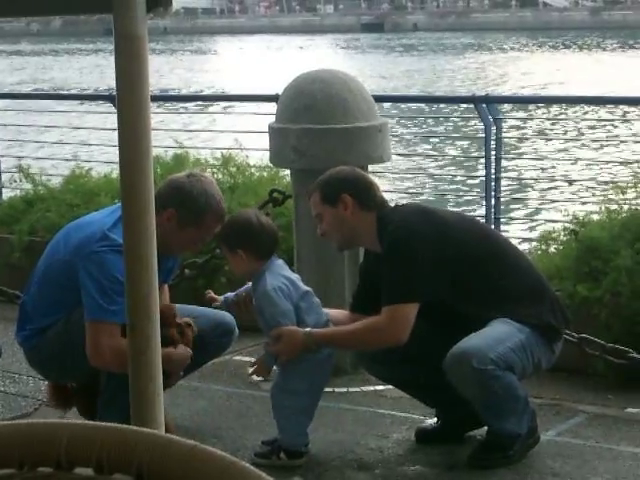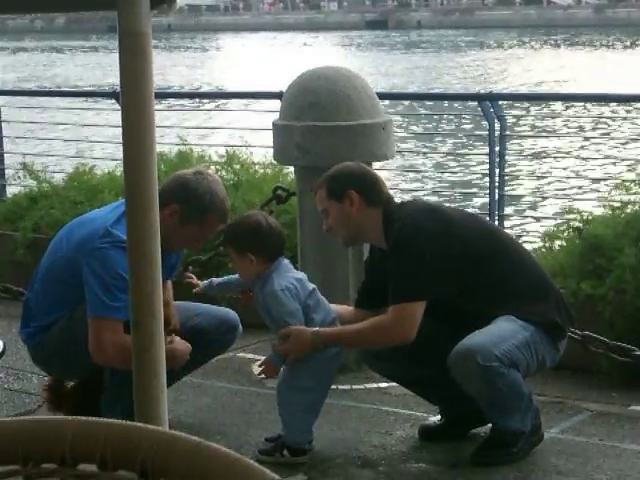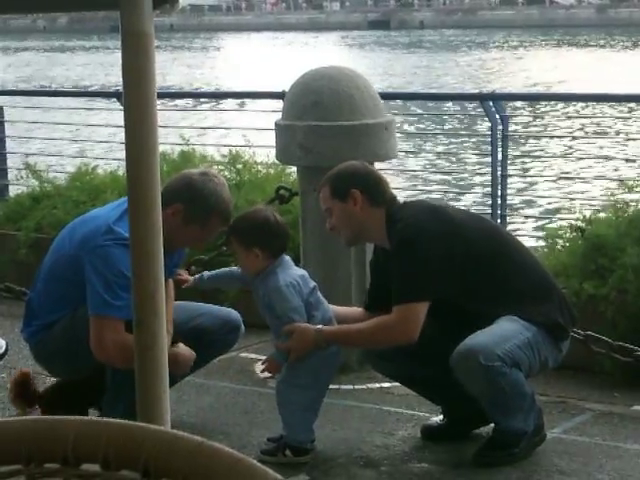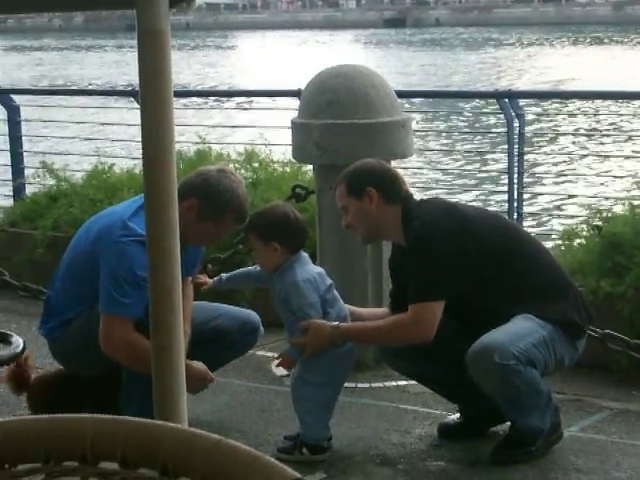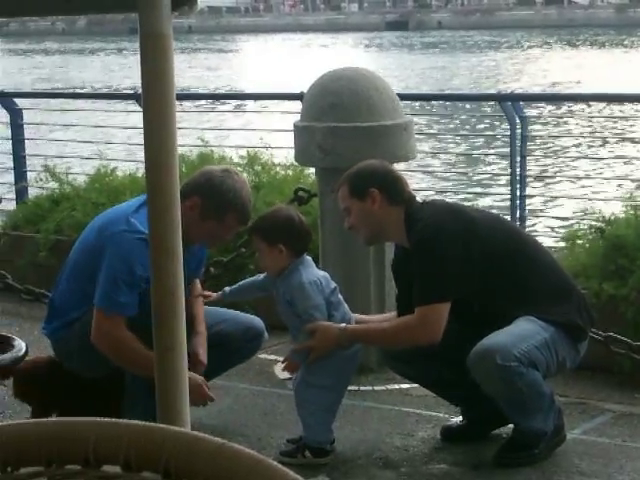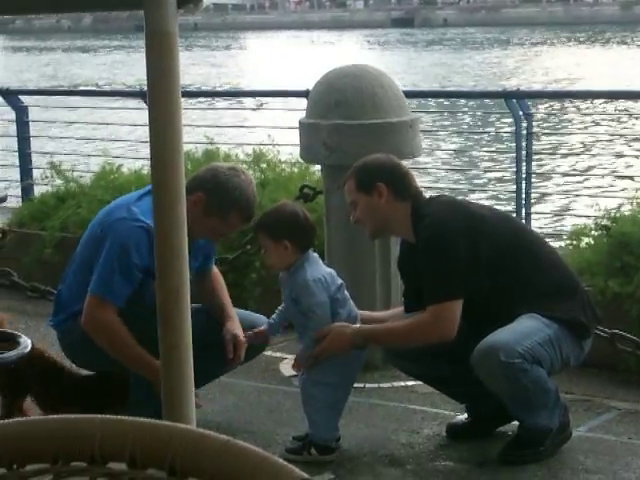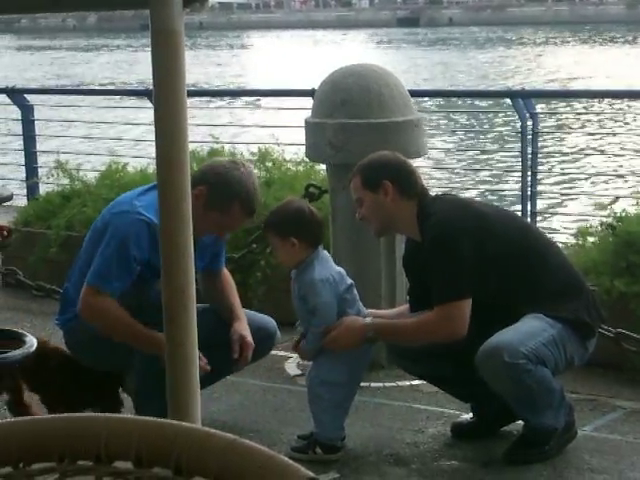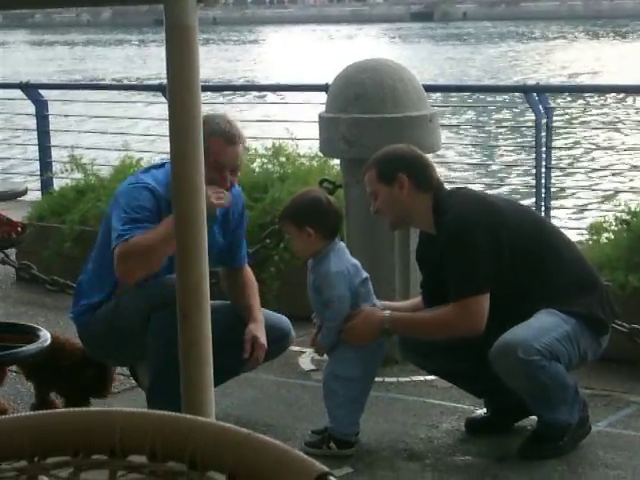
dt=0.3s
person 1, frame 1
left shoulder: (408, 231)
right shoulder: (381, 247)
left elbow: (394, 329)
right elbow: (359, 318)
left wrist: (309, 339)
left hip: (529, 323)
left knee: (468, 359)
right knee: (372, 346)
left ankle: (517, 427)
right ankle: (460, 411)
person 1, frame 2
left shoulder: (415, 229)
right shoulder: (386, 245)
left elbow: (401, 328)
right elbow: (364, 315)
left wrist: (317, 338)
left hip: (534, 321)
right hip: (474, 321)
left knee: (473, 356)
right knee: (376, 344)
left ankle: (521, 425)
right ankle: (464, 408)
person 1, frame 3
left shoulder: (418, 229)
right shoulder: (389, 245)
left elbow: (405, 328)
right elbow: (375, 316)
left wrist: (320, 336)
left hip: (536, 322)
right hip: (476, 321)
left knee: (474, 356)
right knee: (379, 344)
left ankle: (524, 424)
right ankle: (466, 408)
person 1, frame 4
left shoulder: (433, 227)
right shoulder: (408, 241)
left elbow: (421, 327)
right elbow: (401, 316)
left wrist: (336, 333)
left hip: (552, 320)
right hip: (493, 319)
left knee: (489, 355)
right knee: (395, 343)
left ankle: (540, 422)
right ankle: (483, 406)
person 1, frame 5
left shoulder: (437, 228)
right shoulder: (410, 244)
left elbow: (427, 328)
right elbow: (410, 319)
left wrist: (344, 335)
right wrist: (347, 320)
left hip: (554, 322)
right hip: (494, 322)
left knee: (493, 357)
right knee: (398, 345)
left ankle: (544, 424)
right ankle: (485, 408)
person 1, frame 6
left shoulder: (443, 225)
right shoulder: (415, 242)
left elbow: (441, 326)
right elbow: (419, 314)
left wrist: (357, 336)
left hip: (558, 319)
right hip: (498, 320)
left knee: (496, 354)
right knee: (400, 343)
left ankle: (549, 421)
right ankle: (491, 405)
person 1, frame 7
left shoulder: (450, 224)
right shoulder: (420, 240)
left elbow: (451, 324)
right elbow: (422, 312)
left wrist: (368, 330)
right wrist: (360, 316)
left hip: (562, 318)
right hip: (502, 318)
left knee: (501, 355)
right knee: (405, 343)
left ankle: (555, 420)
right ankle: (495, 405)
person 1, frame 8
left shoulder: (466, 218)
right shoulder: (434, 233)
left elbow: (470, 318)
right elbow: (436, 305)
left wrist: (385, 322)
right wrist: (376, 309)
left hip: (576, 314)
right hip: (516, 313)
left knee: (514, 351)
right knee: (417, 340)
left ankle: (569, 416)
right ankle: (508, 400)
person 2, frame 1
left shoulder: (271, 288)
right shoulder: (269, 271)
right elbow: (251, 289)
left wrist: (268, 360)
right wrist: (225, 300)
left hip: (310, 350)
left knee: (287, 395)
right knee: (289, 394)
left ankle: (292, 449)
right ankle: (292, 438)
person 2, frame 2
left shoulder: (278, 289)
right shoulder: (270, 272)
right elbow: (240, 281)
left wrist: (275, 360)
right wrist: (208, 286)
left hip: (319, 347)
left knee: (294, 392)
right knee: (291, 391)
left ankle: (296, 446)
right ankle: (296, 435)
person 2, frame 3
left shoulder: (281, 285)
right shoulder: (266, 271)
right elbow: (233, 276)
left wrist: (279, 357)
right wrist: (198, 280)
left hip: (316, 347)
left knee: (292, 391)
right knee: (291, 389)
left ankle: (298, 446)
right ankle: (299, 435)
person 2, frame 4
left shoulder: (299, 280)
right shoulder: (282, 269)
right elbow: (252, 275)
left wrist: (293, 353)
right wrist: (216, 282)
left hip: (331, 345)
left knee: (307, 388)
right knee: (305, 387)
left ankle: (314, 444)
right ankle: (316, 433)
person 2, frame 5
left shoulder: (303, 282)
right shoulder: (283, 275)
right elbow: (257, 284)
left wrist: (298, 356)
right wrist: (223, 295)
left hip: (335, 348)
left knee: (311, 391)
right knee: (305, 389)
left ankle: (318, 447)
right ankle: (318, 436)
person 2, frame 6
left shoulder: (309, 279)
right shoulder: (293, 272)
left elbow: (321, 322)
right elbow: (290, 306)
left wrist: (306, 353)
right wrist: (270, 327)
left knee: (317, 387)
right knee: (311, 384)
left ankle: (323, 444)
right ankle: (323, 433)
person 2, frame 7
left shoulder: (317, 278)
right shoulder: (309, 266)
left elbow: (325, 319)
left wrist: (308, 348)
right wrist: (303, 335)
left knee: (323, 386)
right knee: (319, 384)
left ankle: (328, 443)
right ankle: (329, 432)
person 2, frame 8
left shoulder: (332, 270)
right shoulder: (326, 257)
left elbow: (339, 311)
left wrist: (324, 342)
right wrist: (320, 329)
left knee: (339, 382)
right knee: (339, 381)
left ankle: (342, 438)
right ankle: (343, 427)
person 3, frame 1
left shoulder: (162, 232)
right shoulder: (109, 250)
left elbow: (159, 286)
right elbow: (103, 352)
right wrist: (169, 358)
left hip: (108, 322)
left knee: (221, 328)
left ankle: (128, 394)
right ankle: (116, 422)
person 3, frame 2
left shoulder: (165, 228)
right shoulder: (111, 246)
left elbow: (163, 282)
right elbow: (105, 348)
left wrist: (169, 335)
right wrist: (171, 354)
left hip: (109, 318)
left knee: (225, 325)
left ankle: (130, 389)
right ankle: (120, 419)
person 3, frame 3
left shoulder: (169, 225)
right shoulder: (114, 244)
left elbow: (165, 281)
right elbow: (107, 345)
left wrist: (166, 335)
right wrist: (172, 358)
left hip: (121, 319)
left knee: (226, 325)
left ankle: (127, 387)
right ankle: (121, 420)
person 3, frame 4
left shoulder: (188, 223)
right shoulder: (130, 241)
left elbow: (183, 280)
right elbow: (115, 341)
left wrist: (182, 334)
right wrist: (184, 371)
left hip: (137, 321)
left knee: (246, 327)
right ankle: (140, 418)
person 3, frame 5
left shoulder: (192, 224)
right shoulder: (132, 237)
left elbow: (190, 282)
right elbow: (105, 334)
left wrist: (199, 335)
left hip: (146, 327)
left knee: (250, 332)
left ankle: (153, 392)
right ankle: (142, 421)
person 3, frame 6
left shoulder: (198, 218)
right shoulder: (134, 226)
left elbow: (206, 272)
right elbow: (95, 318)
left wrist: (230, 320)
right wrist: (159, 375)
left hip: (149, 322)
left knee: (254, 330)
left ankle: (158, 391)
right ankle: (147, 417)
person 3, frame 7
left shoulder: (210, 219)
right shoulder: (137, 221)
left elbow: (214, 274)
right elbow: (91, 305)
left wrist: (238, 320)
right wrist: (164, 348)
left hip: (160, 321)
left knee: (263, 332)
left ankle: (165, 390)
right ankle: (152, 416)
person 3, frame 8
left shoulder: (232, 199)
right shoulder: (144, 191)
left elbow: (237, 269)
right elbow: (127, 268)
left wrist: (255, 322)
left hip: (170, 317)
right hip: (104, 322)
left knee: (277, 331)
right knee: (175, 288)
left ankle: (179, 383)
right ankle: (166, 411)
